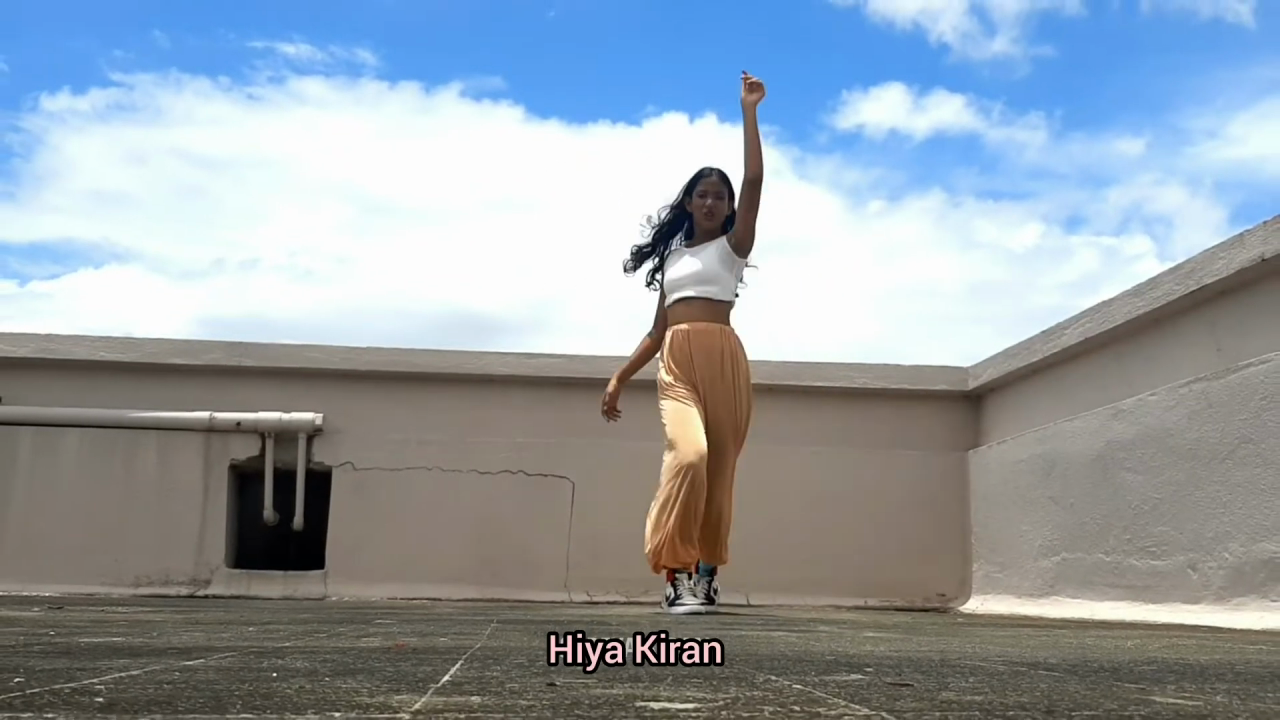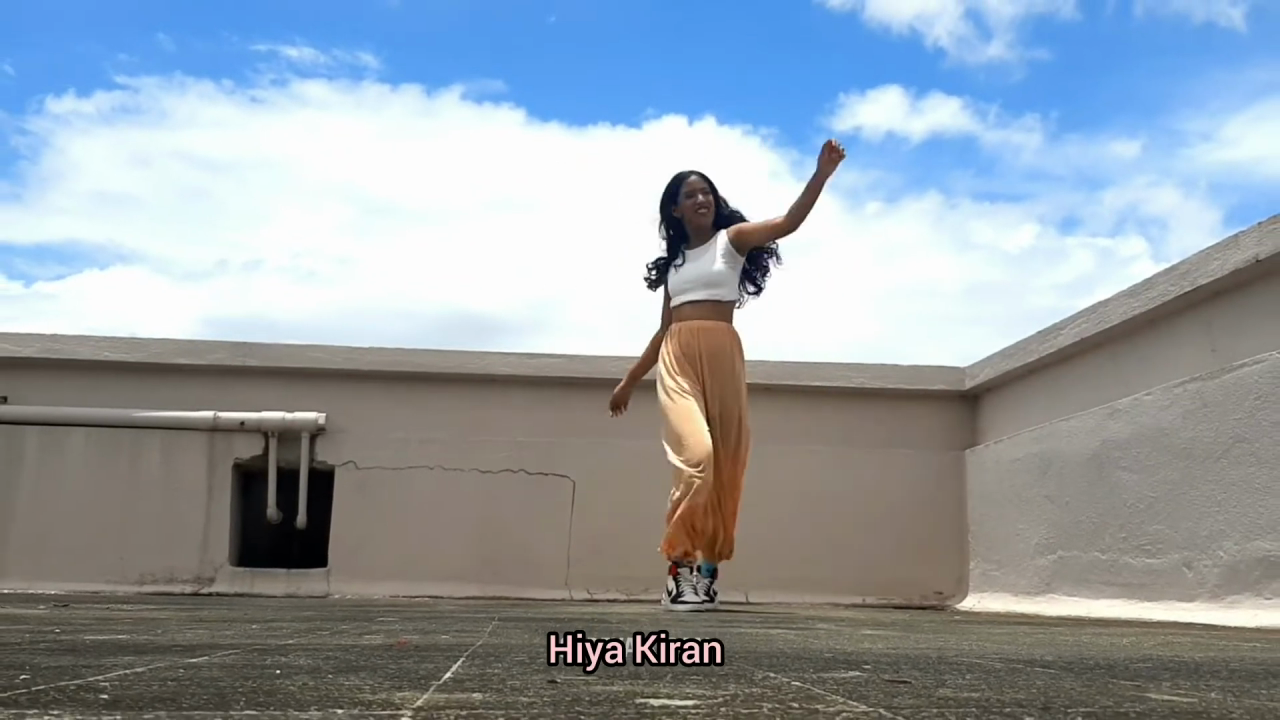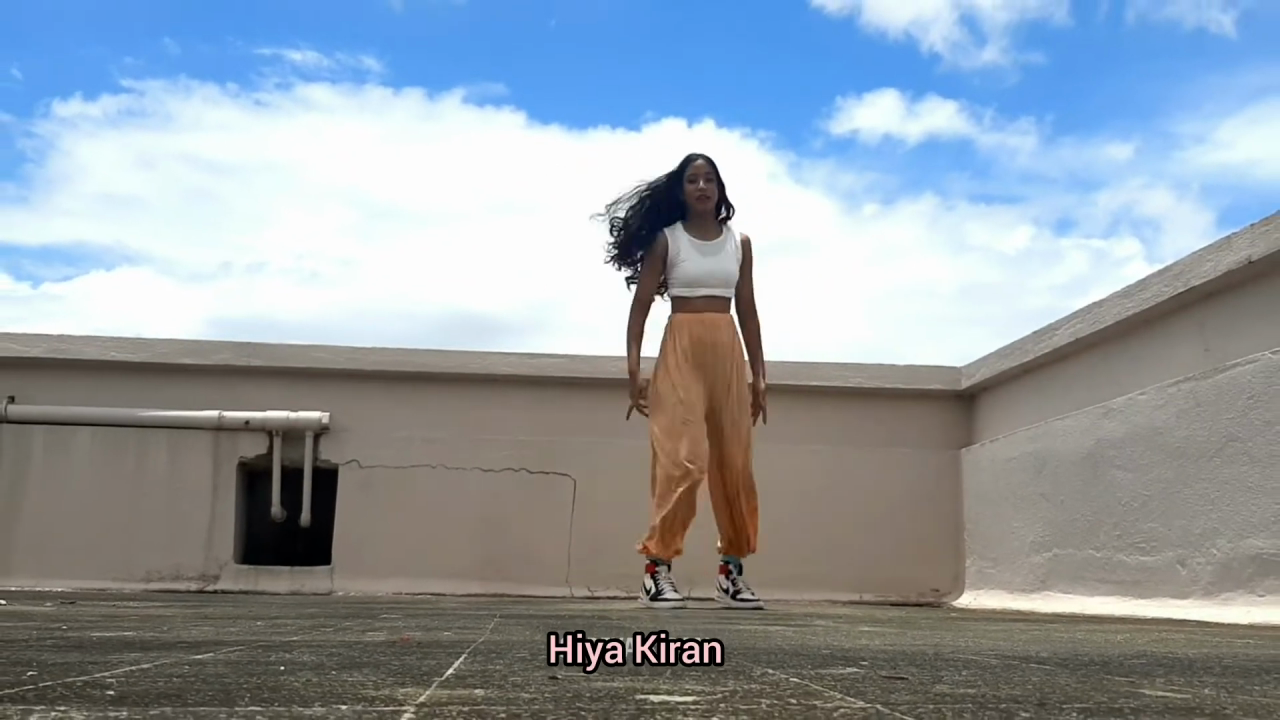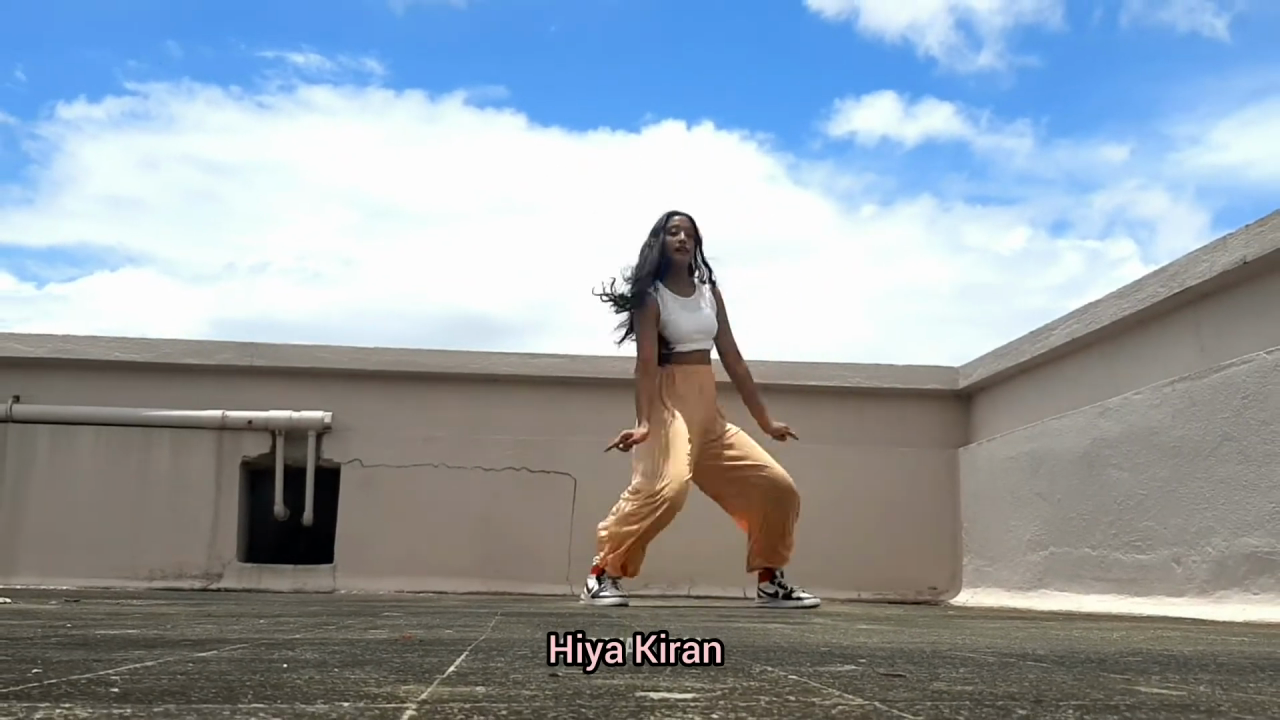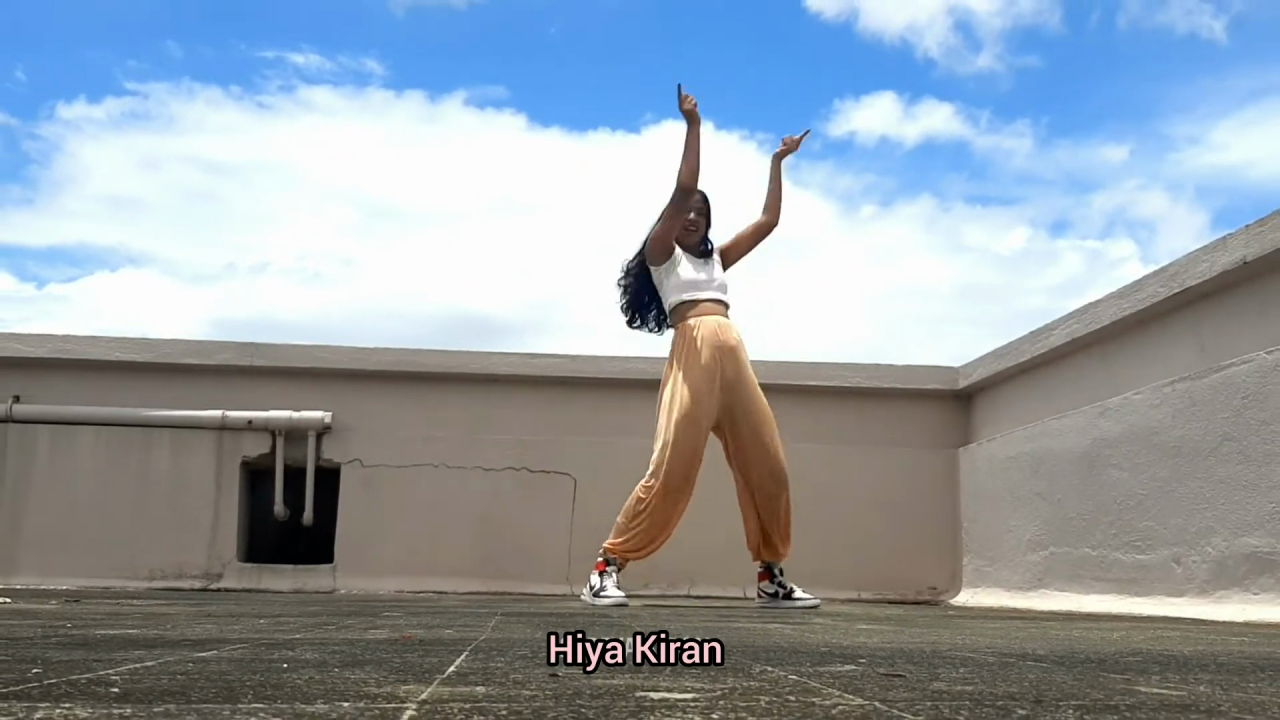
dt=0.4s
person 1, frame 1
left shoulder: (734, 244)
right shoulder: (669, 257)
left elbow: (756, 184)
right elbow: (659, 328)
left wrist: (747, 114)
right wrist: (620, 380)
left hip: (724, 357)
right hip: (677, 365)
left knee: (717, 469)
right knee: (688, 455)
left ankle: (705, 571)
right ankle: (678, 574)
person 1, frame 2
left shoulder: (731, 238)
right shoulder: (673, 261)
left elbow: (789, 222)
left wrist: (822, 173)
right wrist: (628, 382)
left hip: (724, 356)
right hip: (675, 362)
left knee: (724, 467)
right knee: (696, 457)
left ankle: (707, 569)
right ankle: (679, 568)
person 1, frame 3
left shoulder: (739, 242)
right shoulder: (664, 239)
left elbow: (748, 307)
right elbow: (638, 306)
left wrist: (759, 377)
right wrist: (634, 374)
left hip: (728, 353)
right hip: (681, 349)
left knee: (737, 468)
right knee: (681, 463)
left ankle: (732, 571)
right ankle: (655, 566)
person 1, frame 4
left shoulder: (710, 292)
right shoulder: (649, 296)
left elbow: (732, 356)
right elbow: (646, 363)
left wrist: (765, 414)
right wrist: (645, 423)
left hip: (710, 408)
right hip: (670, 401)
left knee: (778, 488)
right knee: (665, 488)
left ankle: (770, 578)
right ankle: (603, 572)
person 1, frame 5
left shoulder: (716, 258)
right shoulder: (660, 251)
left elbow: (769, 221)
right elbow: (683, 192)
left wrist: (777, 163)
right wrist: (694, 133)
left hip: (735, 360)
right hip: (691, 354)
left knee: (768, 469)
right knee: (673, 468)
left ankle: (771, 574)
right ankle: (608, 564)
